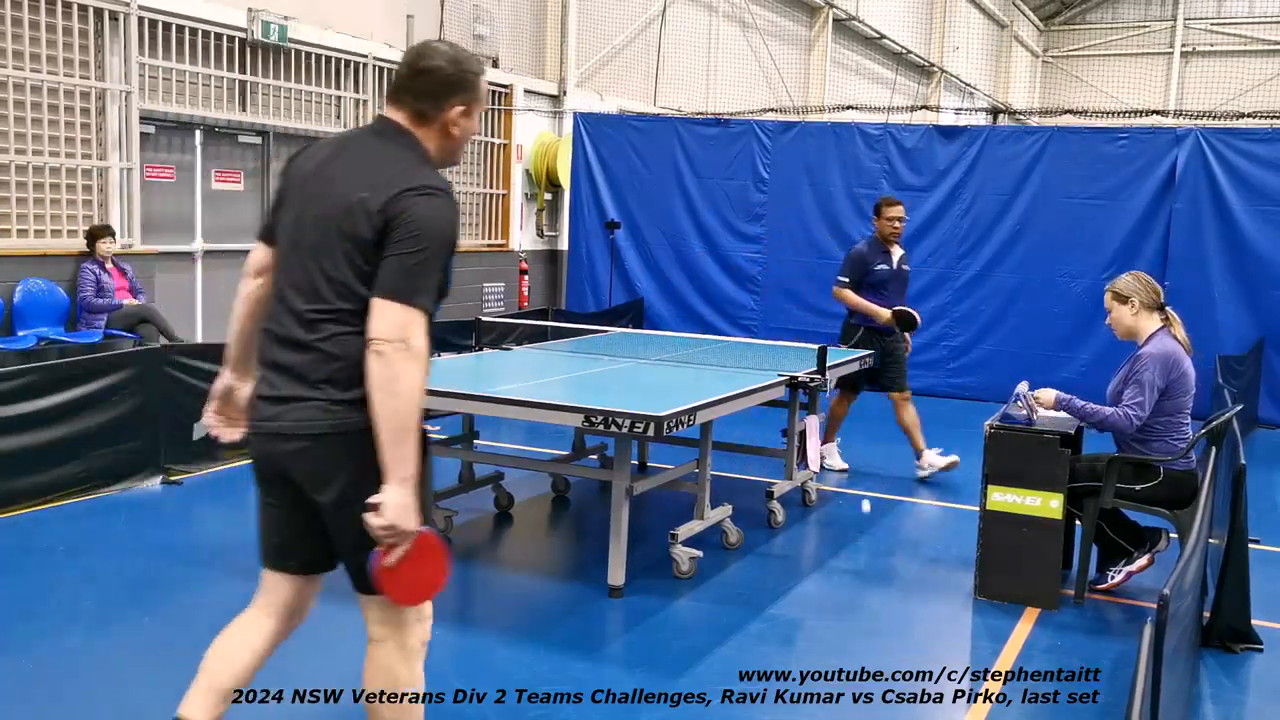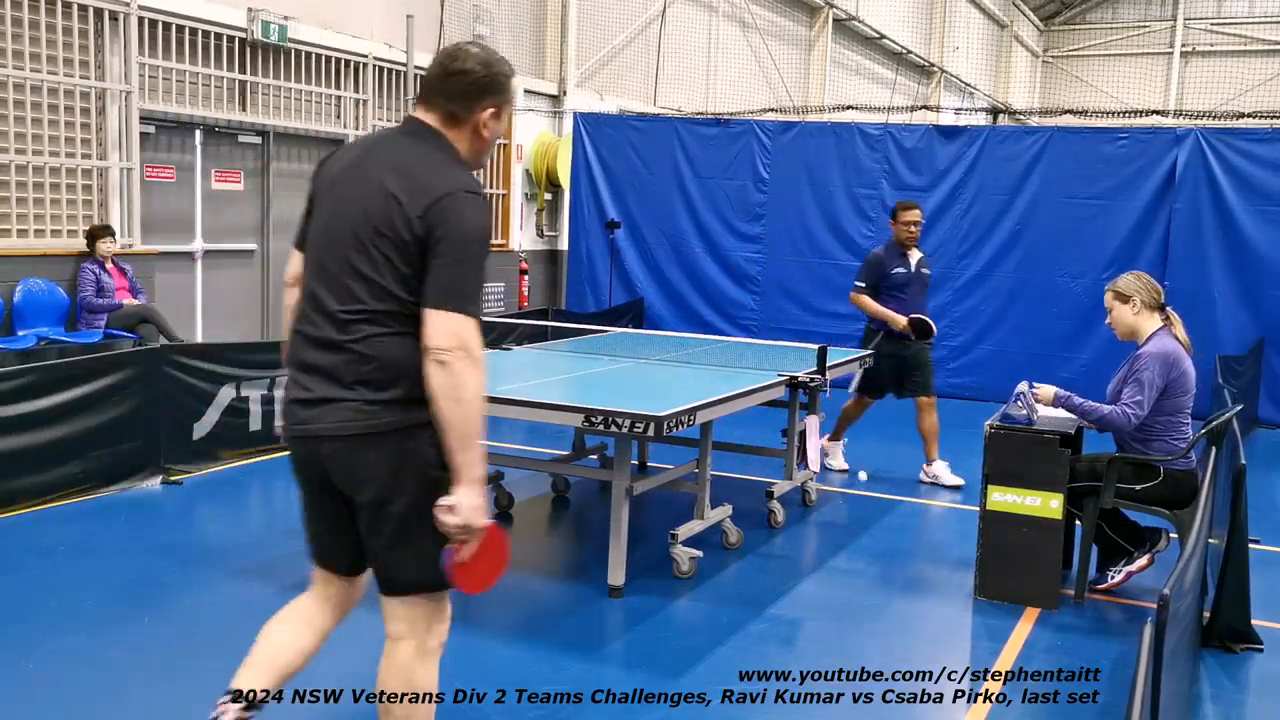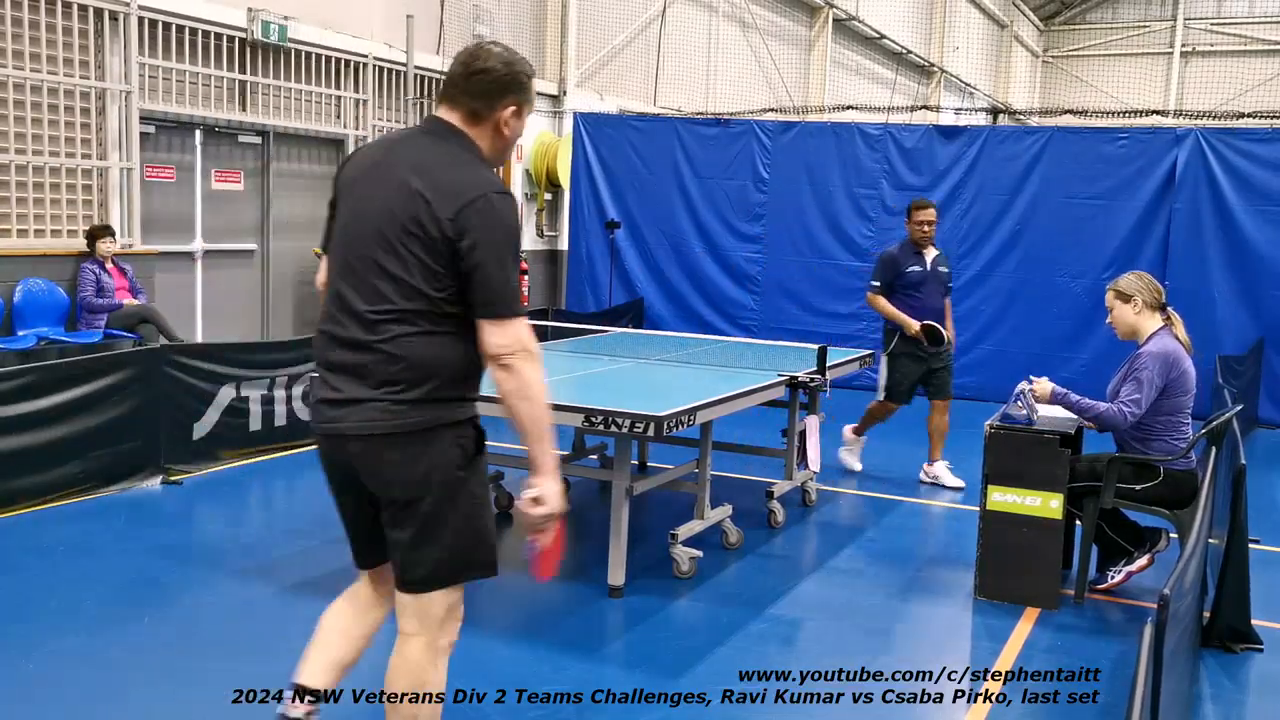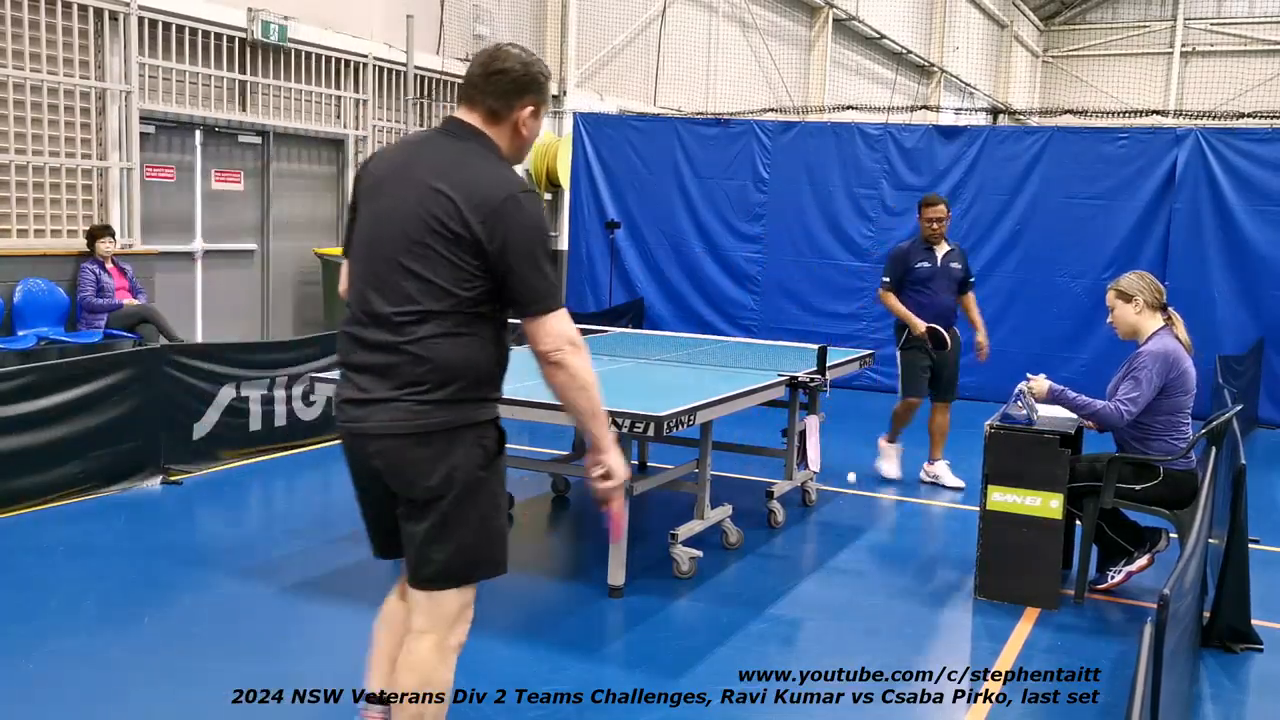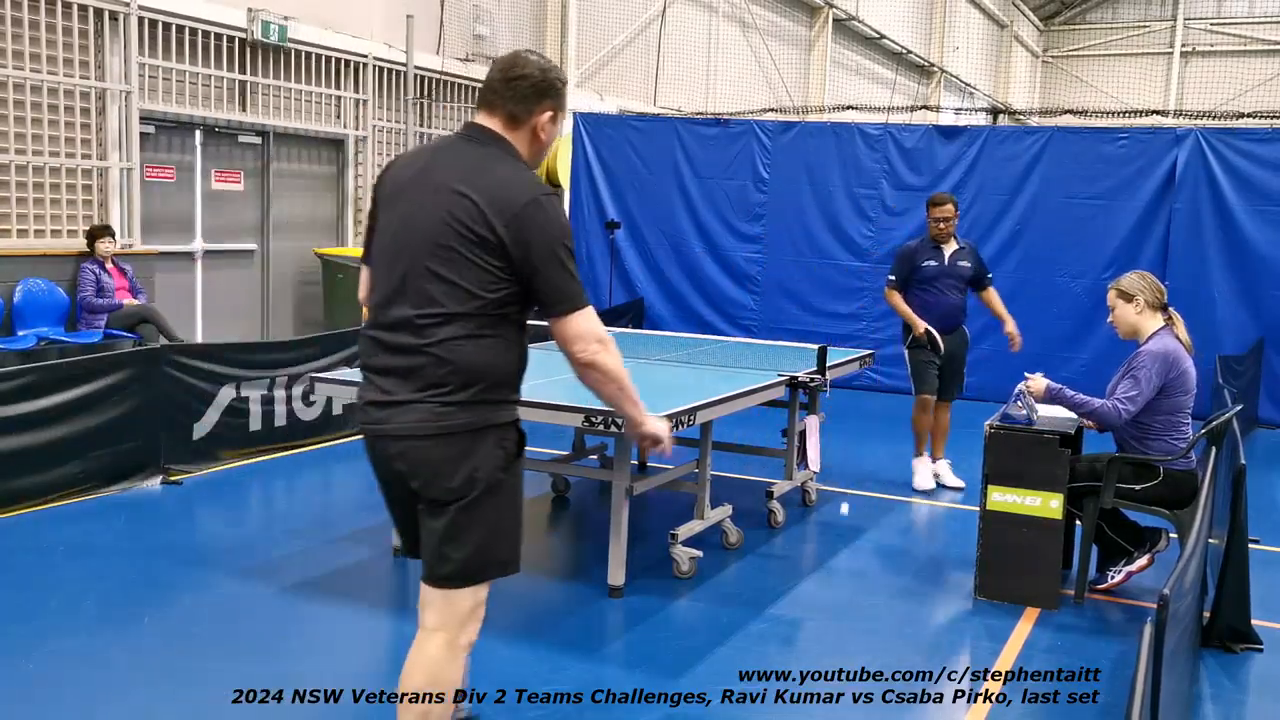
dt=0.1s
person 1, frame 1
left shoulder: (313, 160)
right shoulder: (423, 199)
left elbow: (258, 275)
right elbow: (393, 344)
left wrist: (238, 373)
right wrist: (400, 484)
left hip: (279, 422)
right hip: (350, 431)
left knee: (276, 606)
right knee: (400, 625)
person 1, frame 2
left shoulder: (342, 161)
right shoulder: (455, 197)
left elbow: (297, 280)
right elbow: (449, 351)
right wrist: (470, 480)
left hip: (313, 420)
right hip: (392, 432)
left knee: (332, 595)
right knee: (418, 627)
person 1, frame 3
left shoulder: (363, 162)
right shoulder: (480, 197)
right elbow: (508, 353)
right wrist: (546, 470)
left hip: (337, 416)
right hip: (418, 430)
left knee: (377, 587)
right knee: (429, 623)
person 1, frame 4
left shoulder: (381, 164)
right shoulder: (504, 197)
right elbow: (555, 347)
right wrist: (604, 445)
left hip: (360, 413)
right hip: (442, 429)
left knee: (411, 593)
right knee: (439, 620)
person 1, frame 5
left shoulder: (401, 171)
right shoulder: (526, 200)
right elbow: (586, 345)
right wrist: (641, 420)
left hip: (383, 416)
right hip: (463, 430)
left knee: (444, 591)
right knee: (449, 619)
person 2, frame 1
left shoulder: (1156, 355)
right shoulder: (1155, 348)
left elbow: (1128, 420)
left wrist: (1062, 401)
right wrist: (1099, 416)
left hip: (1164, 477)
right hip: (1155, 466)
left knee: (1063, 478)
right knee: (1065, 468)
left ankle: (1140, 542)
right ankle: (1119, 555)
person 2, frame 2
left shoulder: (1156, 354)
right shoulder: (1155, 347)
left elbow: (1126, 417)
left wrist: (1060, 399)
right wrist: (1100, 420)
left hip: (1164, 476)
right hip: (1154, 465)
left knee: (1063, 478)
right knee: (1064, 467)
left ankle: (1139, 542)
right ankle: (1118, 556)
person 2, frame 3
left shoulder: (1156, 354)
right shoulder: (1155, 347)
left elbow: (1123, 415)
left wrist: (1057, 395)
right wrist: (1100, 419)
left hip: (1164, 476)
right hip: (1154, 466)
left knee: (1064, 478)
right knee: (1066, 468)
left ankle: (1140, 542)
right ankle: (1119, 556)
person 2, frame 4
left shoulder: (1157, 353)
right shoulder: (1156, 346)
left elbow: (1120, 413)
left wrist: (1054, 393)
right wrist: (1102, 421)
left hip: (1165, 476)
right hip: (1154, 465)
left knee: (1063, 478)
right knee: (1064, 467)
left ankle: (1140, 542)
right ankle: (1119, 556)
person 2, frame 5
left shoulder: (1157, 353)
right shoulder: (1156, 347)
left elbow: (1118, 411)
right elbow: (1130, 413)
left wrist: (1052, 391)
right wrist: (1102, 421)
left hip: (1165, 476)
right hip: (1155, 466)
left knee: (1063, 479)
right knee: (1065, 468)
left ankle: (1140, 542)
right ankle: (1119, 556)
person 3, frame 1
left shoulder: (902, 256)
right shoulder: (861, 253)
right elbow: (840, 291)
left wrist: (904, 330)
right wrist: (876, 312)
left hip: (891, 337)
right hip: (862, 334)
left knee: (902, 397)
right knee: (846, 394)
left ankle: (924, 458)
right ankle: (827, 446)
person 3, frame 2
left shoulder: (923, 260)
right shoulder: (878, 258)
right elbow: (857, 296)
right wrist: (892, 318)
left hip: (917, 342)
right hip: (883, 340)
left knee: (928, 402)
right knee: (865, 398)
left ankle: (933, 466)
right ankle: (833, 442)
person 3, frame 3
left shoulder: (942, 259)
right shoulder: (893, 256)
right elbow: (873, 297)
left wrist: (950, 332)
right wrist: (906, 321)
left hip: (935, 344)
right hip: (902, 342)
left knee: (941, 403)
right knee: (890, 402)
left ankle: (935, 466)
right ankle: (855, 436)
person 3, frame 4
left shoulder: (958, 255)
right shoulder: (904, 252)
left elbow: (966, 294)
right elbow: (885, 293)
left wrist: (979, 329)
right wrist: (914, 321)
left hip: (948, 340)
right hip: (913, 338)
left knee: (943, 402)
right knee: (911, 400)
left ankle: (934, 465)
right ankle: (889, 443)
person 3, frame 5
left shoulder: (969, 253)
right shoulder: (911, 251)
left elbow: (985, 289)
right elbow: (891, 292)
left wrist: (1007, 321)
right wrist: (914, 321)
left hip: (955, 338)
right hip: (922, 338)
left knee: (944, 402)
right knee: (926, 399)
left ankle: (937, 464)
right ankle: (920, 459)
